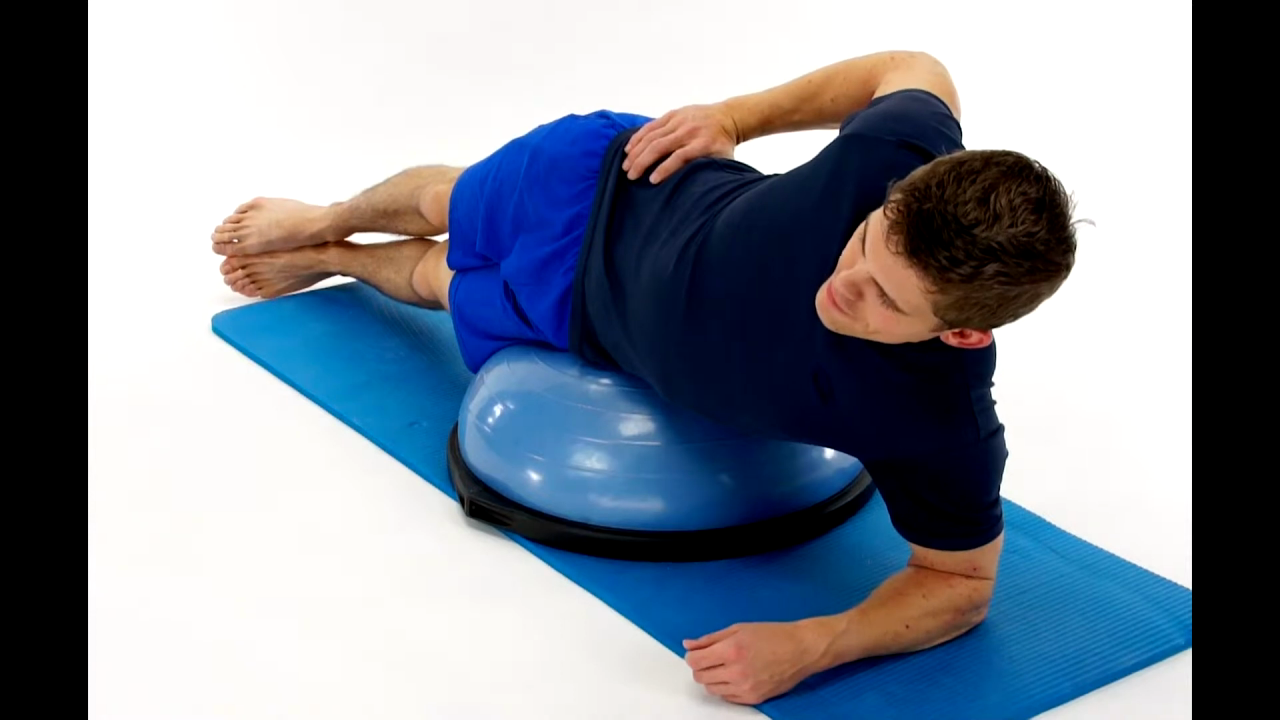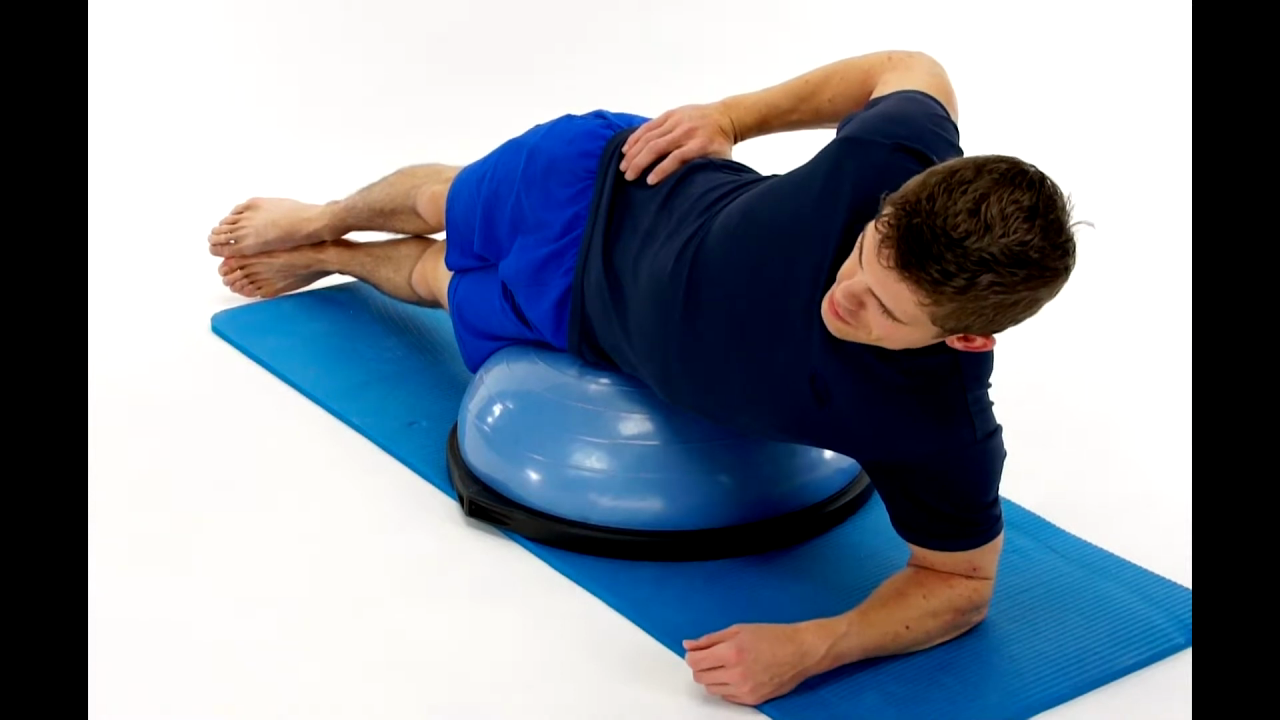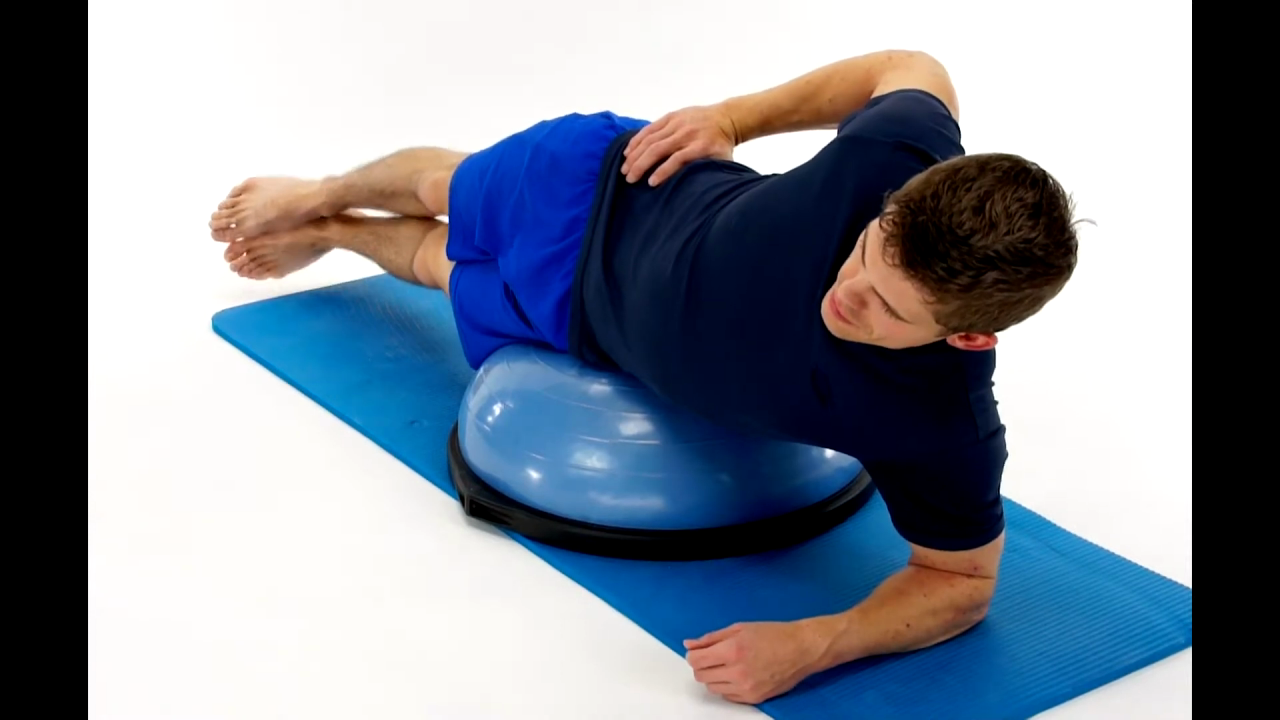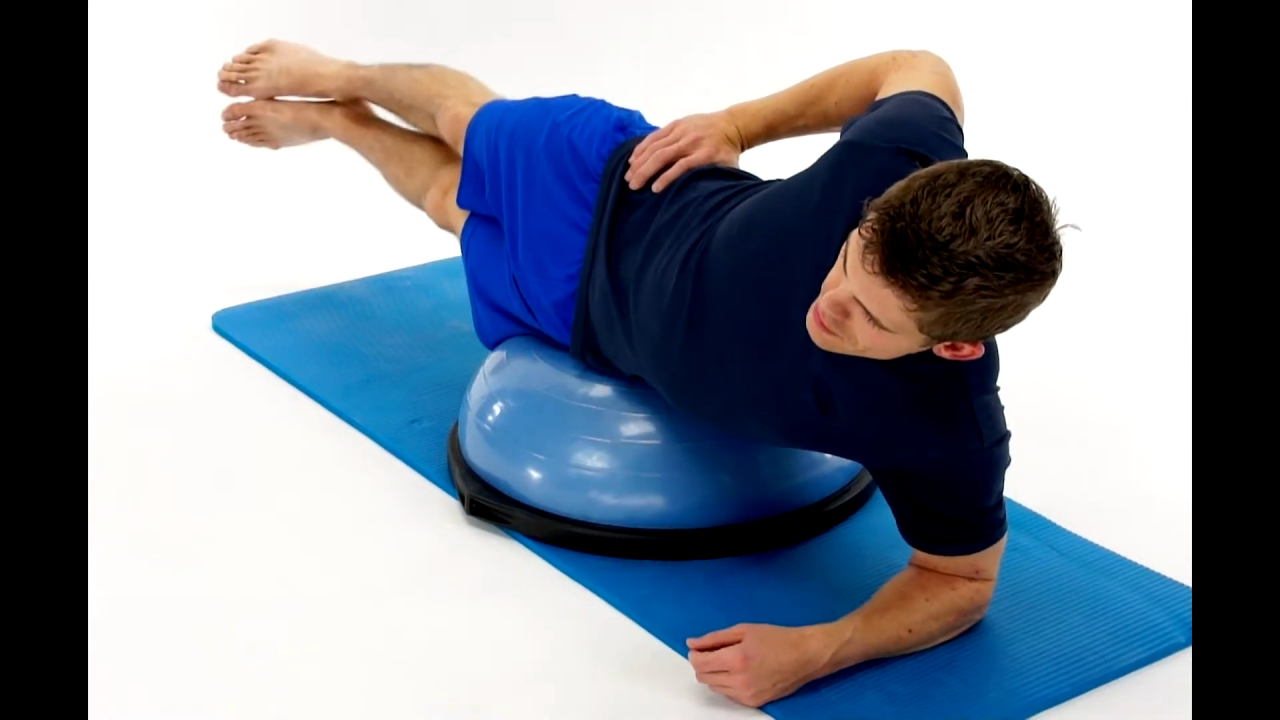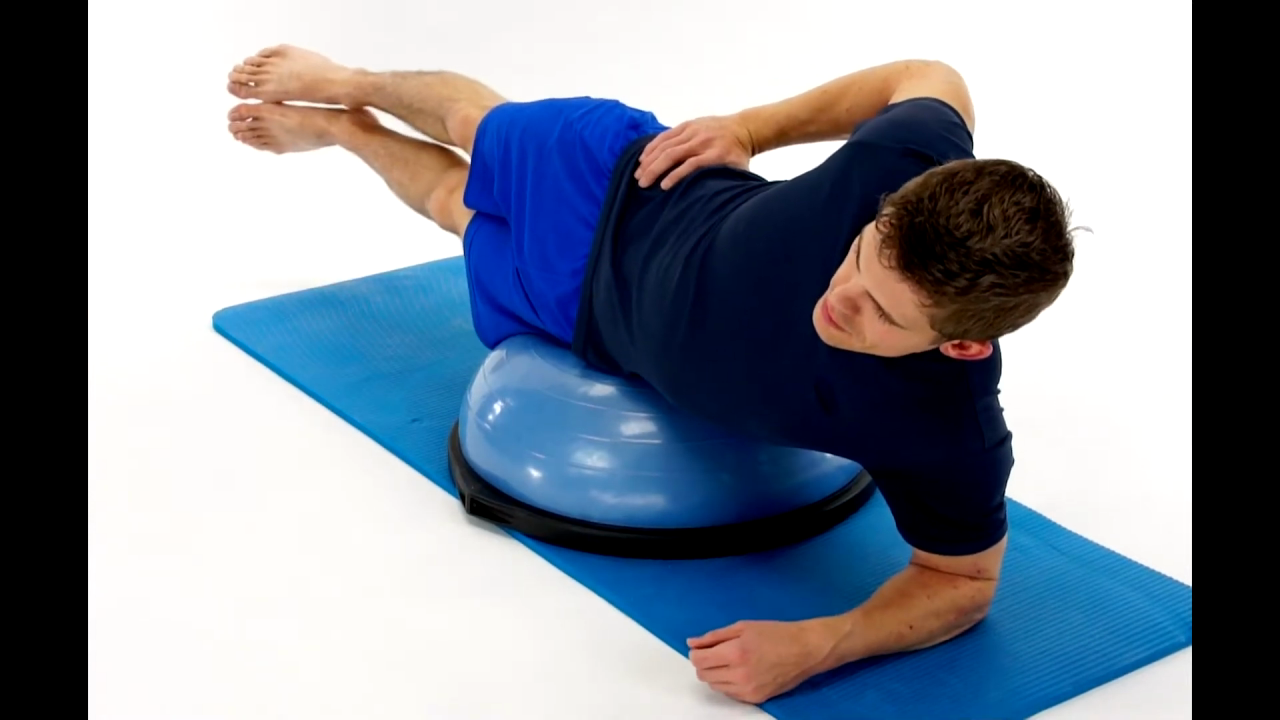
dt=1s
person 1, frame 1
left shoulder: (944, 431)
right shoulder: (903, 156)
left elbow: (961, 583)
right elbow: (913, 69)
left wrist: (810, 644)
right wrist: (735, 116)
left knee: (445, 282)
right knee: (444, 206)
left ankle: (333, 260)
right ankle: (323, 222)
person 1, frame 2
left shoulder: (944, 434)
right shoulder: (899, 160)
left elbow: (961, 581)
right elbow: (911, 70)
left wrist: (811, 645)
right wrist: (733, 115)
right hip: (593, 177)
left knee: (441, 281)
right knee: (443, 204)
left ankle: (327, 261)
right ankle: (320, 221)
person 1, frame 3
left shoulder: (947, 433)
right shoulder: (904, 157)
left elbow: (962, 580)
right elbow: (912, 69)
left wrist: (811, 644)
right wrist: (733, 117)
right hip: (594, 179)
left knee: (444, 262)
right knee: (442, 183)
left ankle: (332, 236)
right ankle: (319, 201)
person 1, frame 4
left shoulder: (950, 437)
right shoulder: (903, 163)
left elbow: (962, 582)
right elbow: (919, 71)
left wrist: (814, 649)
right wrist: (741, 123)
right hip: (598, 173)
left knee: (450, 197)
right knee: (459, 115)
left ankle: (336, 124)
right ankle: (334, 84)
person 1, frame 5
left shoulder: (951, 439)
right shoulder: (908, 162)
left elbow: (962, 581)
right elbow: (929, 79)
left wrist: (812, 643)
right wrist: (751, 127)
right hip: (606, 174)
left knee: (456, 201)
right knee: (467, 121)
right ankle: (339, 95)
